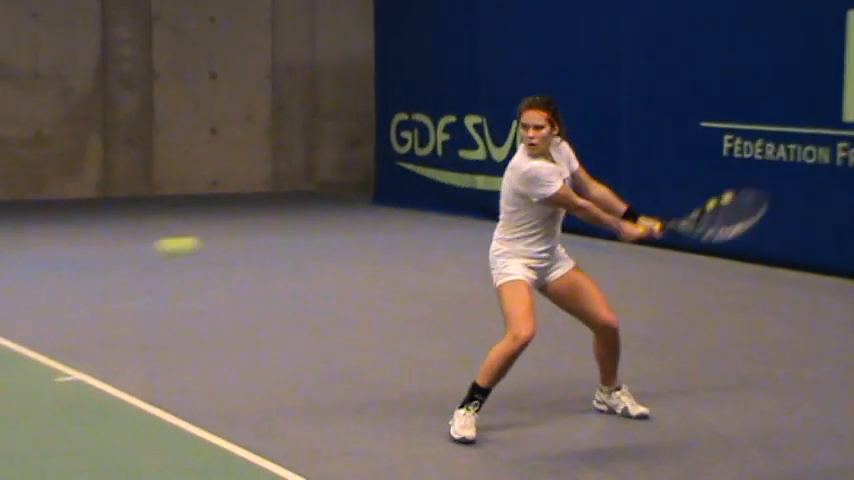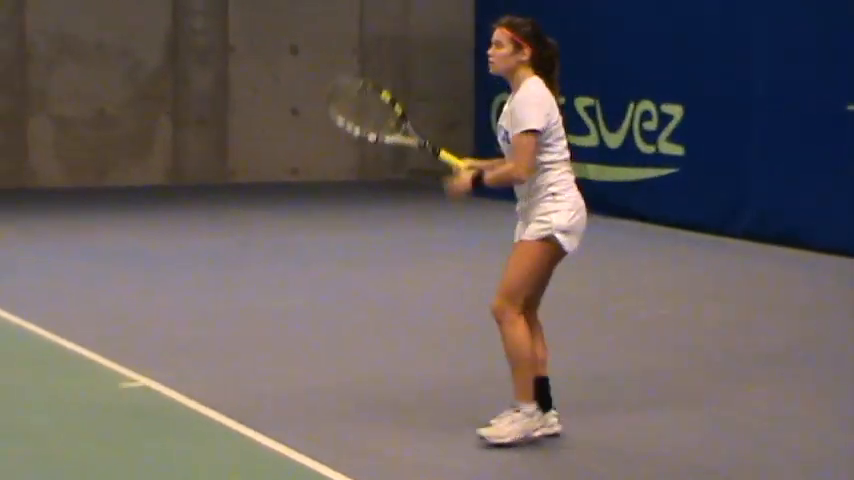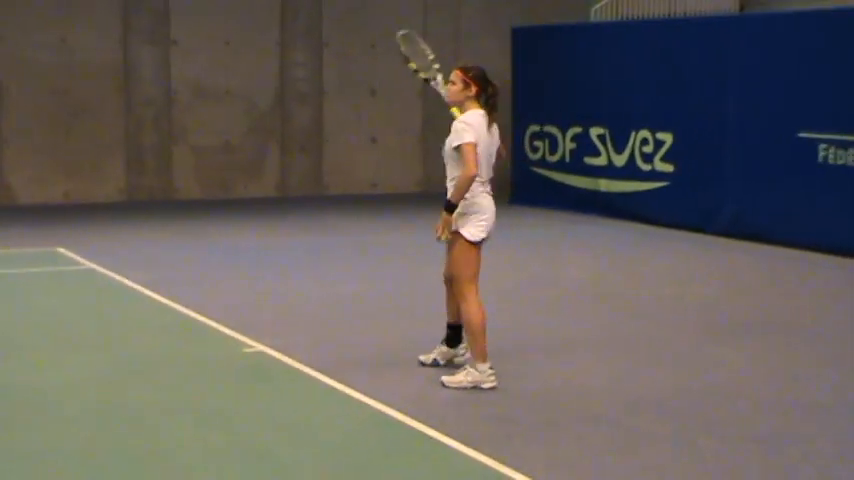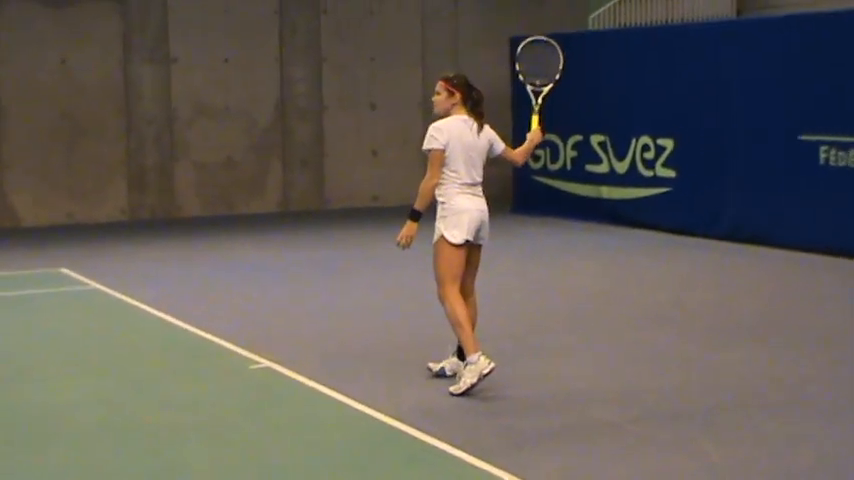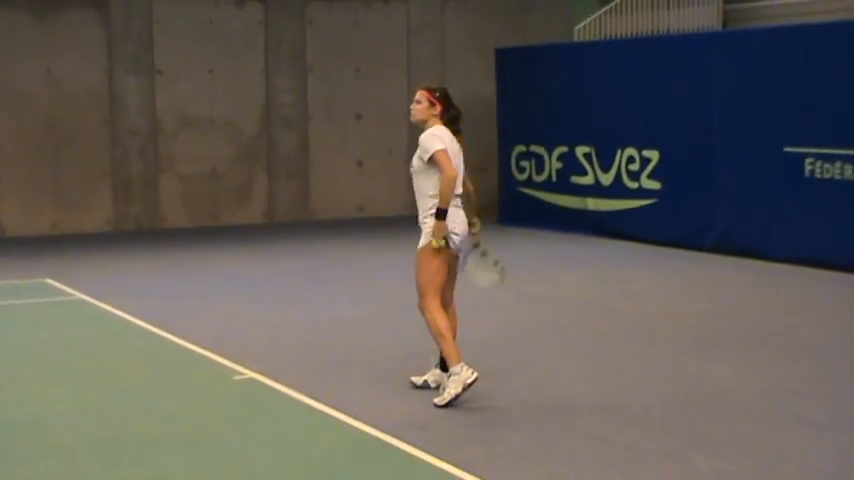
dt=1s
person 1, frame 1
left shoulder: (560, 149)
right shoulder: (528, 168)
left elbow: (590, 187)
right elbow: (577, 205)
left wrist: (634, 215)
right wrist: (623, 229)
left hip: (551, 257)
right hip: (514, 258)
left knee: (607, 323)
right knee: (521, 334)
left ankle: (609, 393)
right ankle: (468, 408)
person 1, frame 2
left shoulder: (530, 97)
right shoulder: (524, 95)
left elbow: (522, 170)
left wrist: (473, 179)
right wrist: (482, 165)
left hip: (554, 212)
right hip: (537, 214)
left knee: (507, 308)
right knee: (519, 312)
left ankle: (529, 411)
person 1, frame 3
left shoulder: (465, 123)
right shoulder: (487, 121)
left elbow: (469, 172)
right elbow: (499, 153)
left wrist: (448, 210)
left hip: (469, 210)
right hip: (479, 207)
left knee: (466, 290)
right knee: (452, 280)
left ankle: (480, 369)
right ankle: (453, 346)
person 1, frame 4
left shoulder: (440, 128)
right shoulder: (483, 130)
left elbow: (432, 179)
right elbow: (517, 158)
left wrist: (413, 219)
right wrist: (533, 141)
left hip: (455, 211)
right hip: (478, 209)
left knee: (448, 291)
right knee: (466, 291)
left ankle: (475, 359)
right ankle: (461, 359)
person 1, frame 5
left shoulder: (432, 135)
right shoulder: (449, 138)
left elbow: (450, 174)
right elbow: (465, 185)
left wrist: (439, 217)
right wrist: (471, 219)
left hip: (439, 225)
right hip: (454, 222)
left knee: (429, 302)
right knee: (445, 302)
left ankle: (458, 370)
right ankle: (444, 369)
